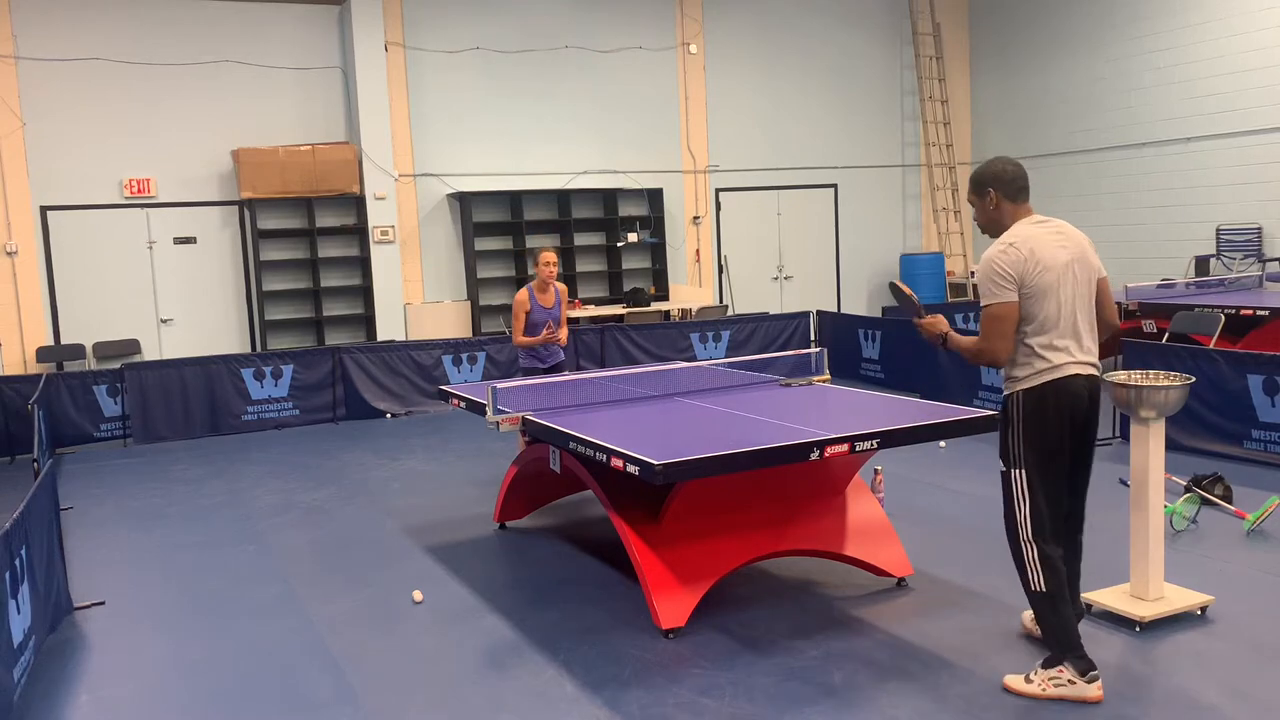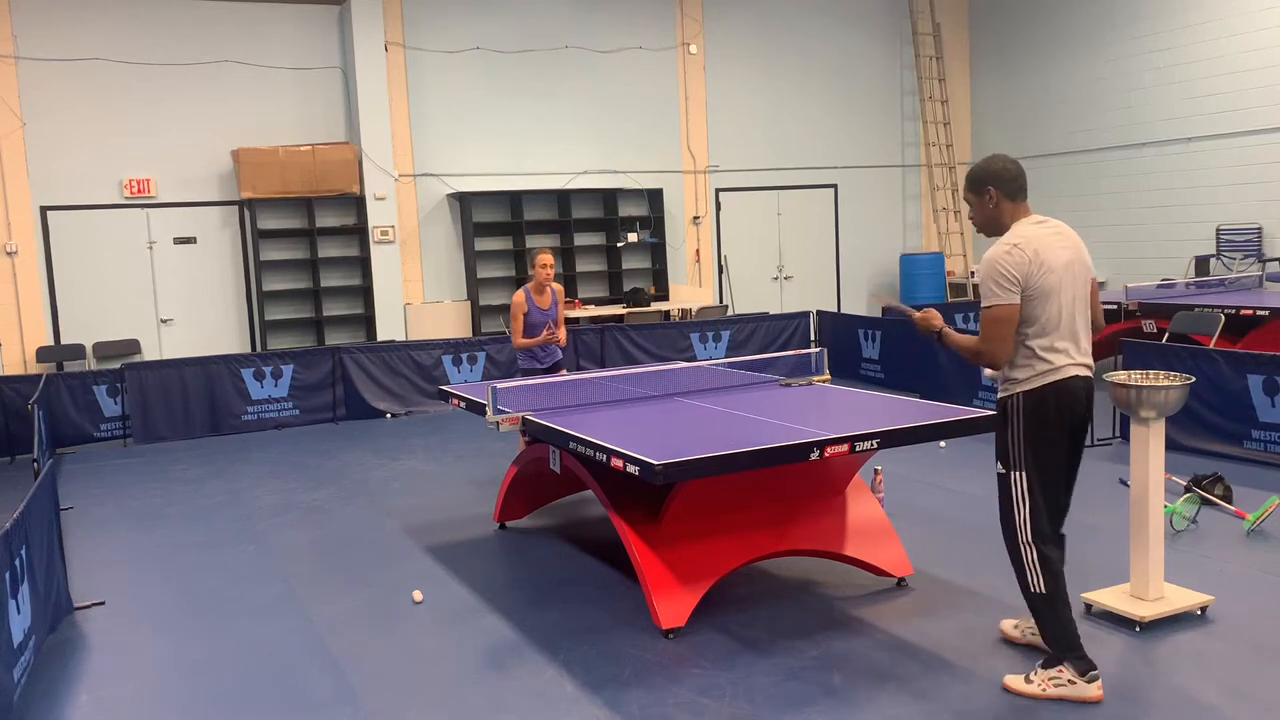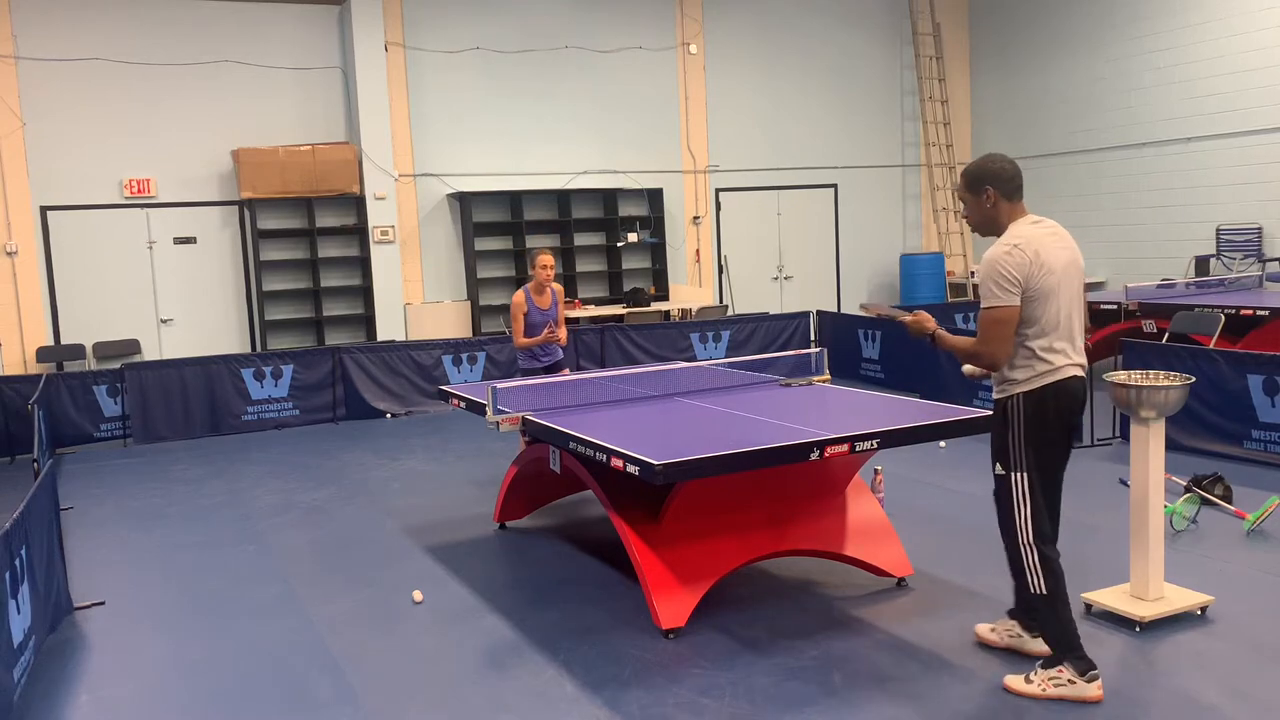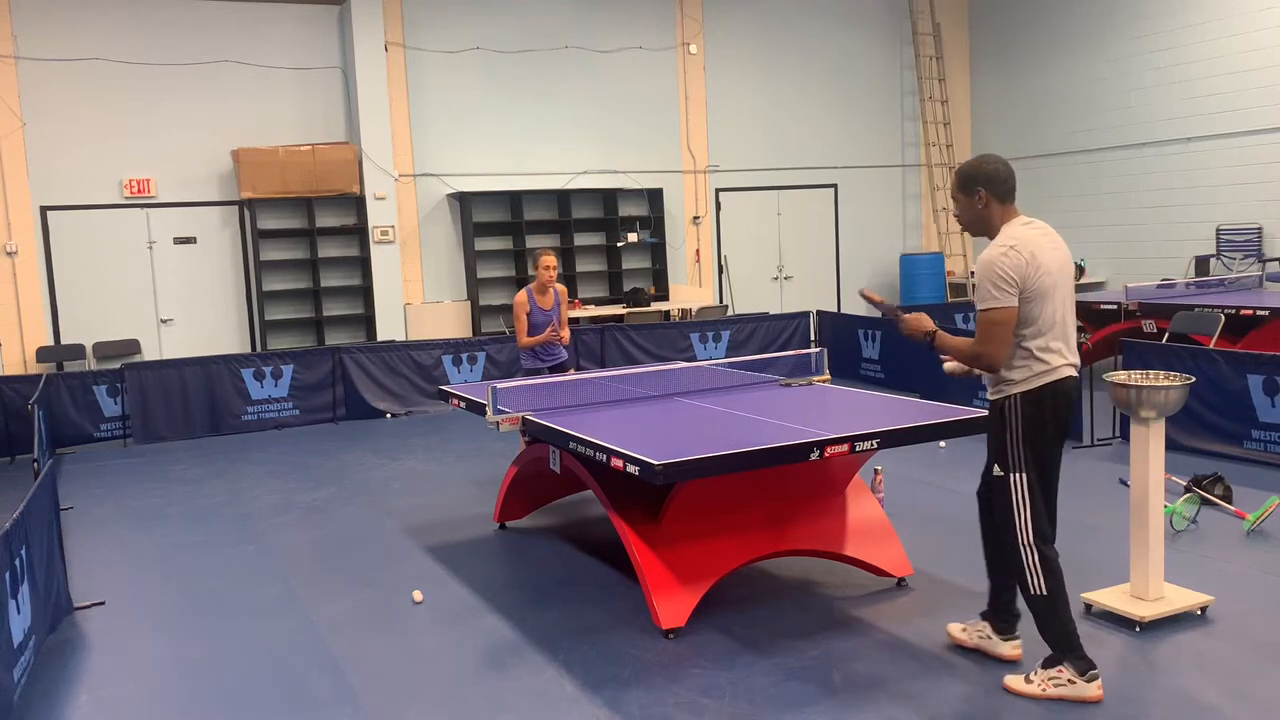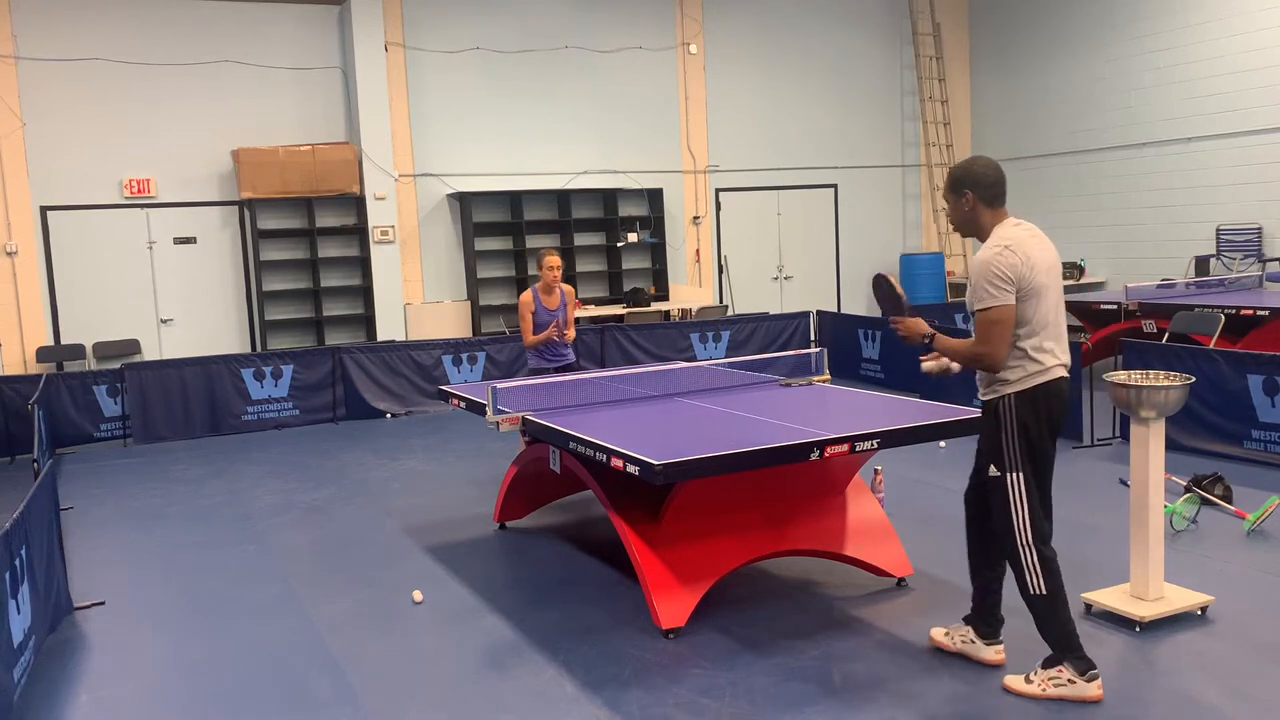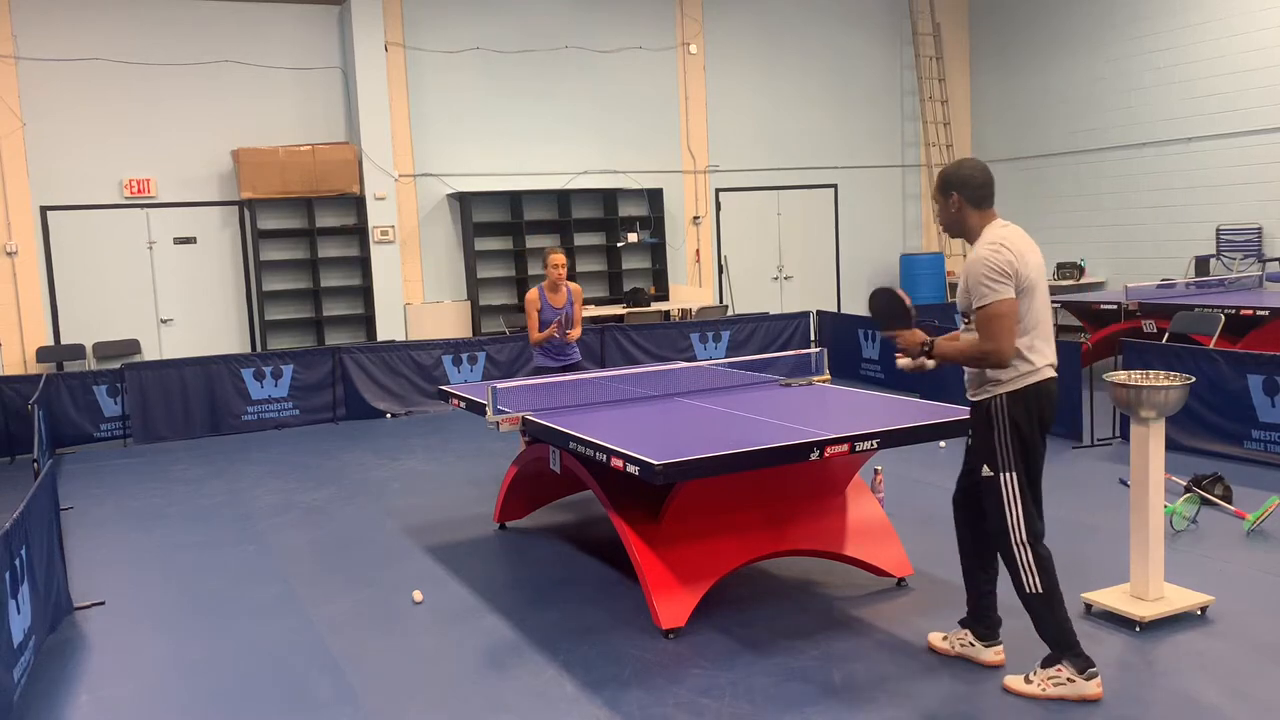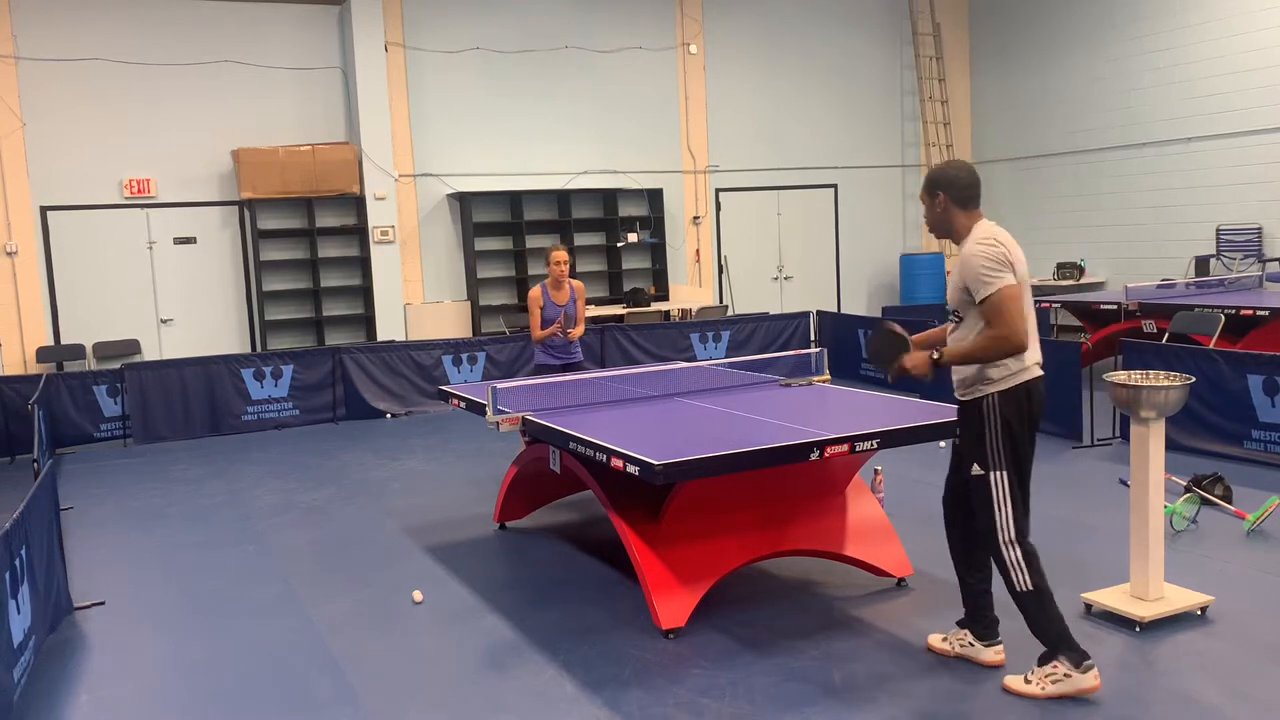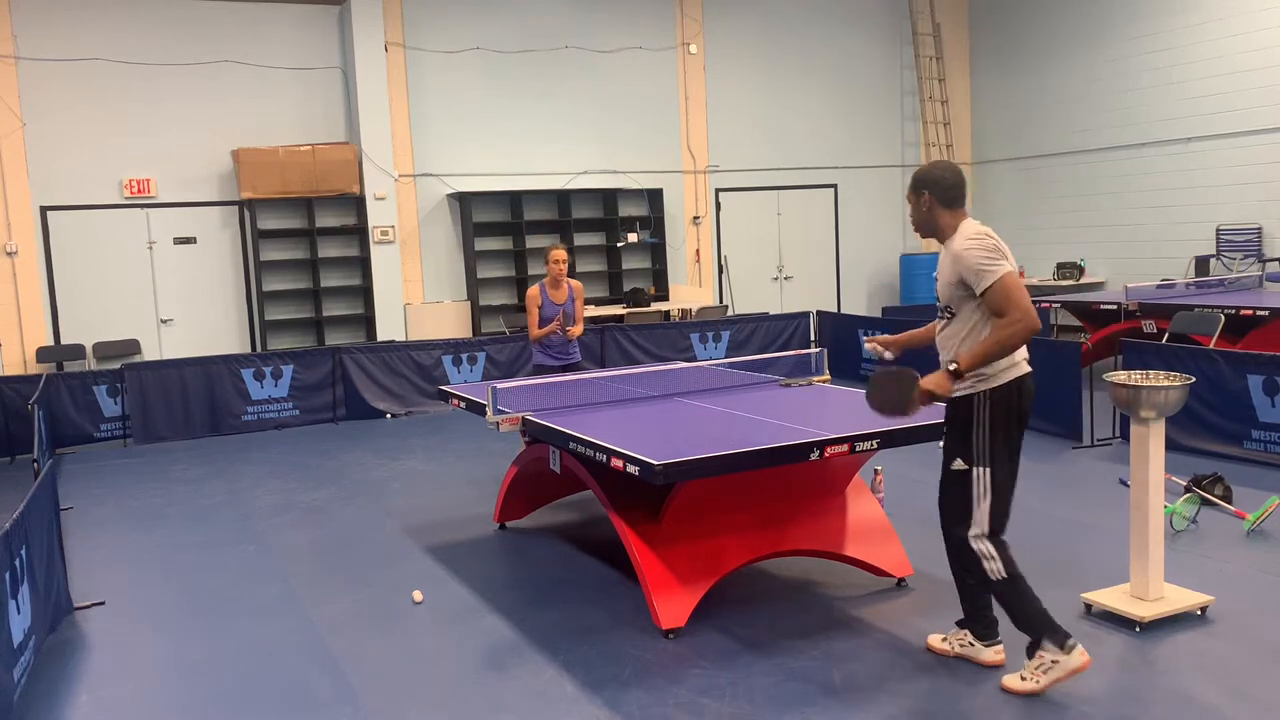
dt=0.1s
person 1, frame 1
left shoulder: (1002, 256)
right shoulder: (1076, 238)
left elbow: (994, 353)
right elbow: (1110, 321)
left wrist: (945, 336)
left hip: (1038, 397)
right hip: (1085, 386)
left knee: (1033, 530)
right knee: (1066, 517)
left ankle: (1074, 667)
right ankle: (1059, 617)
person 1, frame 2
left shoulder: (1004, 257)
right shoulder: (1068, 236)
left elbow: (994, 355)
right elbow: (1093, 322)
left wrist: (941, 331)
left hip: (1034, 400)
right hip: (1077, 386)
left knee: (1029, 529)
right knee: (1046, 520)
left ankle: (1073, 667)
right ankle: (1048, 620)
person 1, frame 3
left shoulder: (1003, 258)
right shoulder: (1060, 236)
left elbow: (991, 356)
left wrist: (934, 333)
left hip: (1031, 401)
right hip: (1070, 385)
left knee: (1027, 532)
right knee: (1034, 519)
left ankle: (1073, 667)
right ankle: (1027, 622)
person 1, frame 4
left shoulder: (999, 258)
right shoulder: (1046, 236)
left elbow: (992, 358)
left wrist: (932, 335)
right wrist: (964, 349)
left hip: (1026, 400)
right hip: (1057, 386)
left knee: (1028, 533)
right knee: (997, 507)
left ankle: (1074, 667)
right ankle: (999, 625)
person 1, frame 5
left shoulder: (993, 258)
right shoulder: (1032, 237)
left elbow: (991, 357)
left wrist: (930, 338)
right wrist: (955, 350)
left hip: (1019, 401)
right hip: (1046, 388)
left knee: (1024, 534)
right knee: (984, 507)
left ankle: (1074, 667)
right ankle: (982, 629)
person 1, frame 6
left shoulder: (988, 256)
right shoulder: (1011, 239)
left elbow: (1000, 350)
left wrist: (931, 349)
right wrist: (941, 342)
left hip: (1011, 401)
right hip: (1013, 397)
left knee: (1017, 534)
right knee: (972, 510)
left ankle: (1073, 665)
right ankle: (981, 632)
person 1, frame 7
left shoulder: (978, 252)
right shoulder: (989, 241)
left elbow: (1012, 338)
left wrist: (938, 358)
right wrist: (929, 339)
left hip: (999, 400)
right hip: (994, 398)
left knee: (1005, 532)
right knee: (963, 511)
left ankle: (1069, 660)
right ankle: (980, 632)
person 1, frame 8
left shoulder: (971, 246)
right shoulder: (960, 248)
left elbow: (1022, 321)
left wrist: (950, 374)
right wrist: (899, 340)
left hip: (989, 396)
right hip: (983, 395)
left knee: (975, 529)
right knee: (963, 517)
left ankle: (1055, 643)
right ankle: (979, 632)
